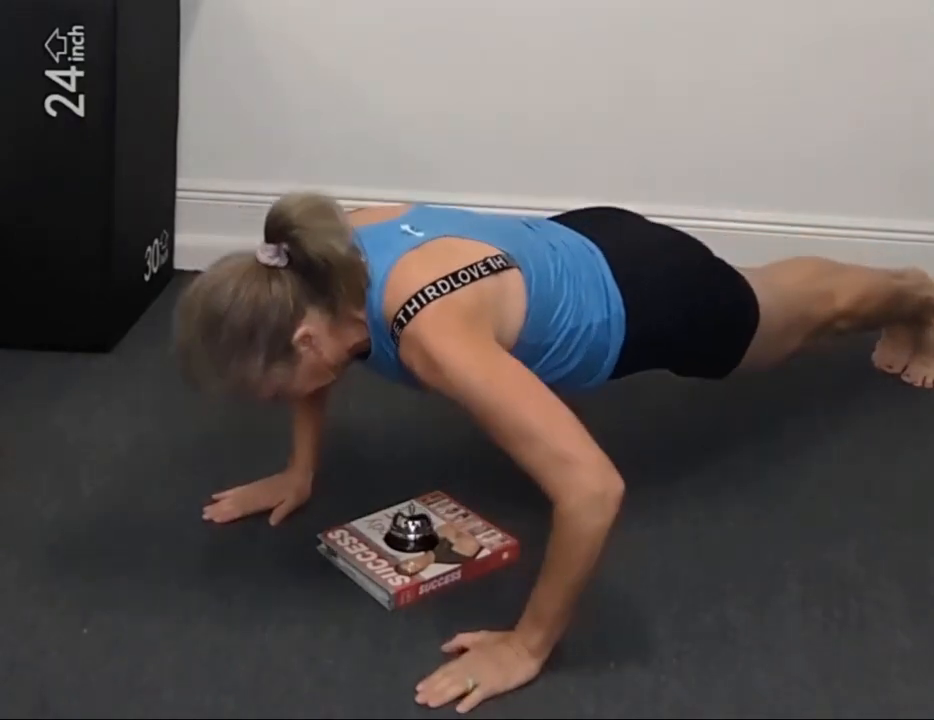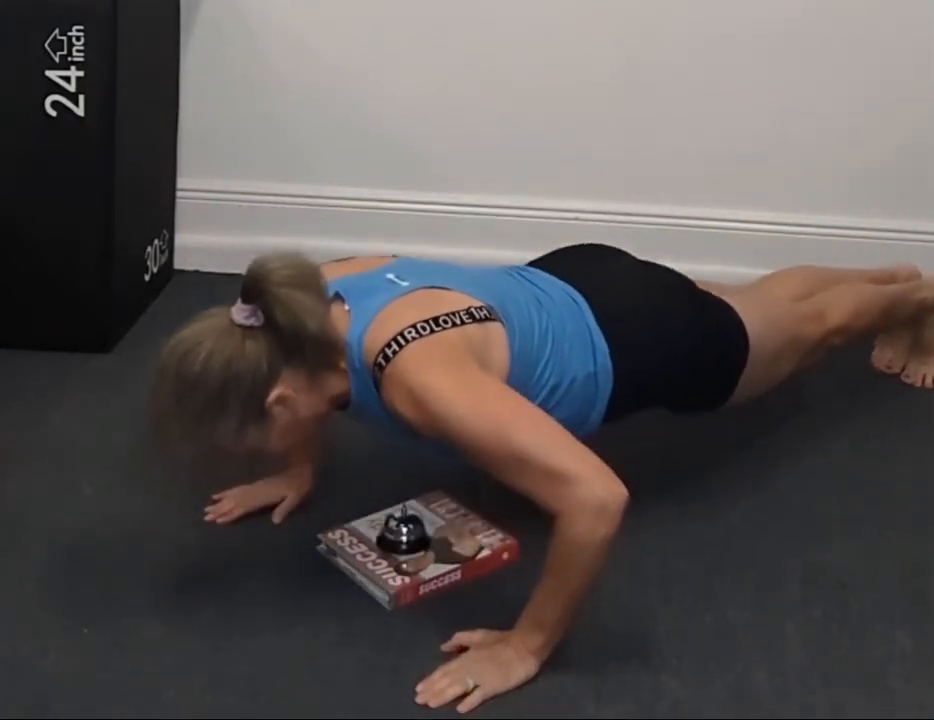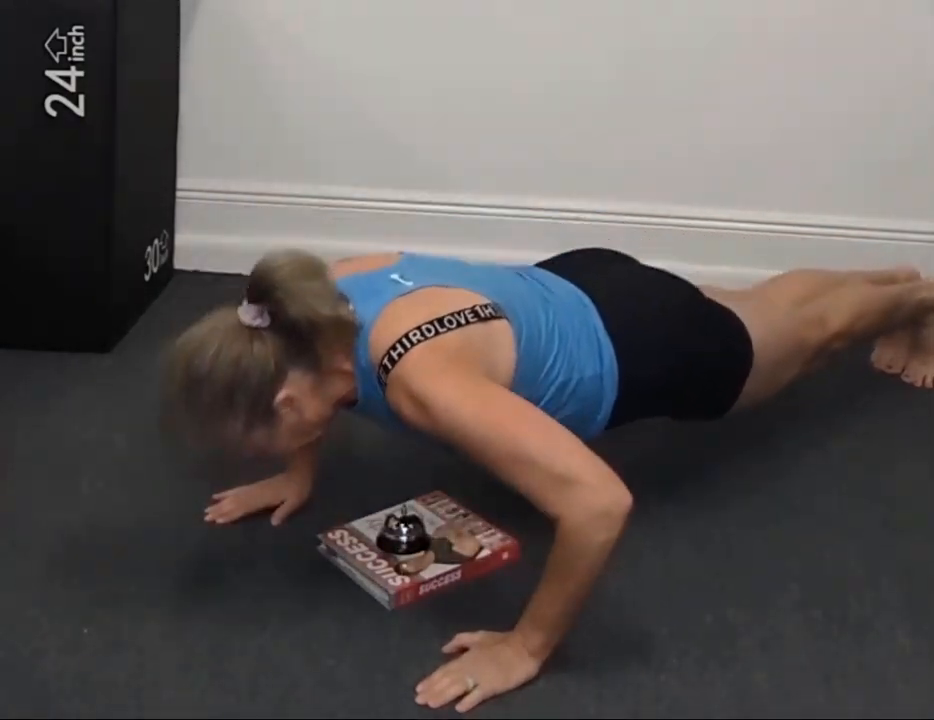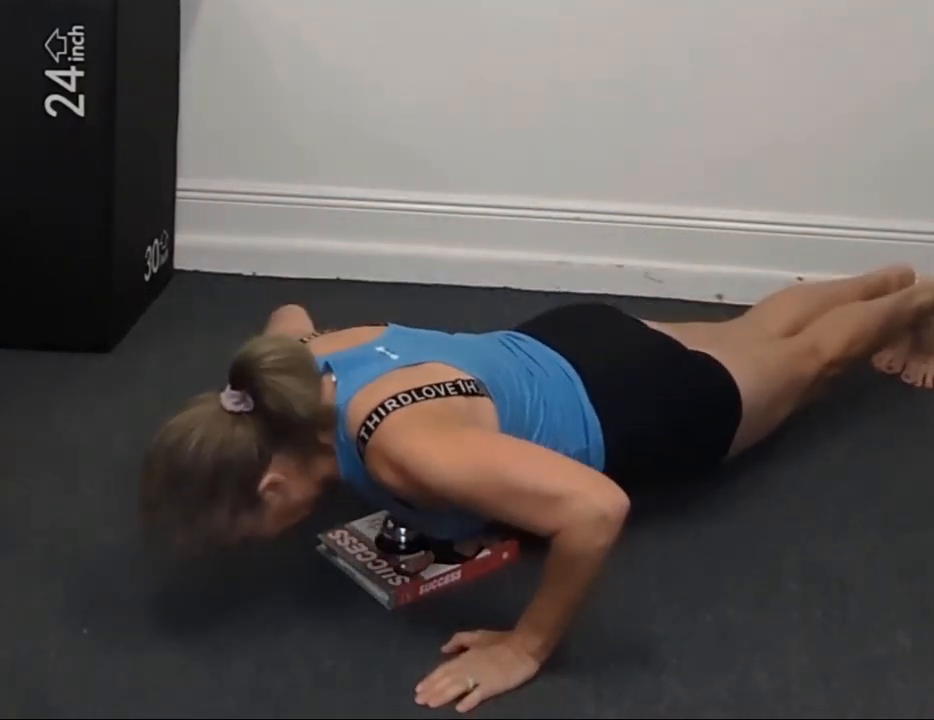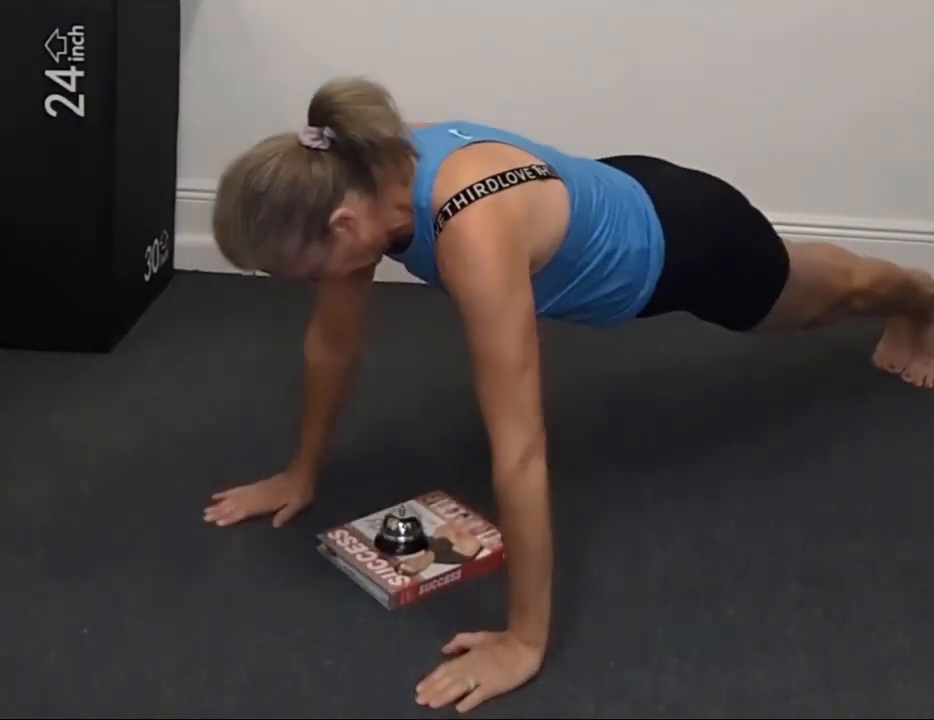
dt=1s
person 1, frame 1
left shoulder: (431, 338)
right shoulder: (321, 259)
left elbow: (594, 490)
right elbow: (315, 345)
left wrist: (528, 645)
right wrist: (300, 470)
left hip: (647, 302)
right hip: (582, 253)
left knee: (818, 310)
right knee: (770, 284)
person 1, frame 2
left shoulder: (418, 377)
right shoulder: (310, 305)
left elbow: (599, 498)
left wrist: (525, 647)
right wrist: (300, 474)
left hip: (638, 345)
right hip: (569, 288)
left knee: (813, 326)
right knee: (758, 296)
person 1, frame 3
left shoulder: (421, 385)
right shoulder: (315, 298)
left elbow: (602, 502)
left wrist: (526, 647)
right wrist: (299, 474)
left hip: (640, 349)
right hip: (574, 292)
left knee: (814, 328)
right knee: (761, 302)
person 1, frame 4
left shoulder: (401, 447)
right shoulder: (300, 374)
left elbow: (598, 508)
right elbow: (288, 313)
left wrist: (525, 647)
right wrist: (302, 468)
left hip: (629, 413)
right hip: (562, 347)
left knee: (806, 355)
right knee: (751, 331)
person 1, frame 5
left shoulder: (473, 232)
right shoulder: (363, 170)
left elbow: (518, 448)
right elbow: (333, 334)
left wrist: (524, 642)
right wrist: (302, 476)
left hip: (684, 242)
right hip: (617, 204)
left knee: (830, 290)
right knee: (804, 285)
